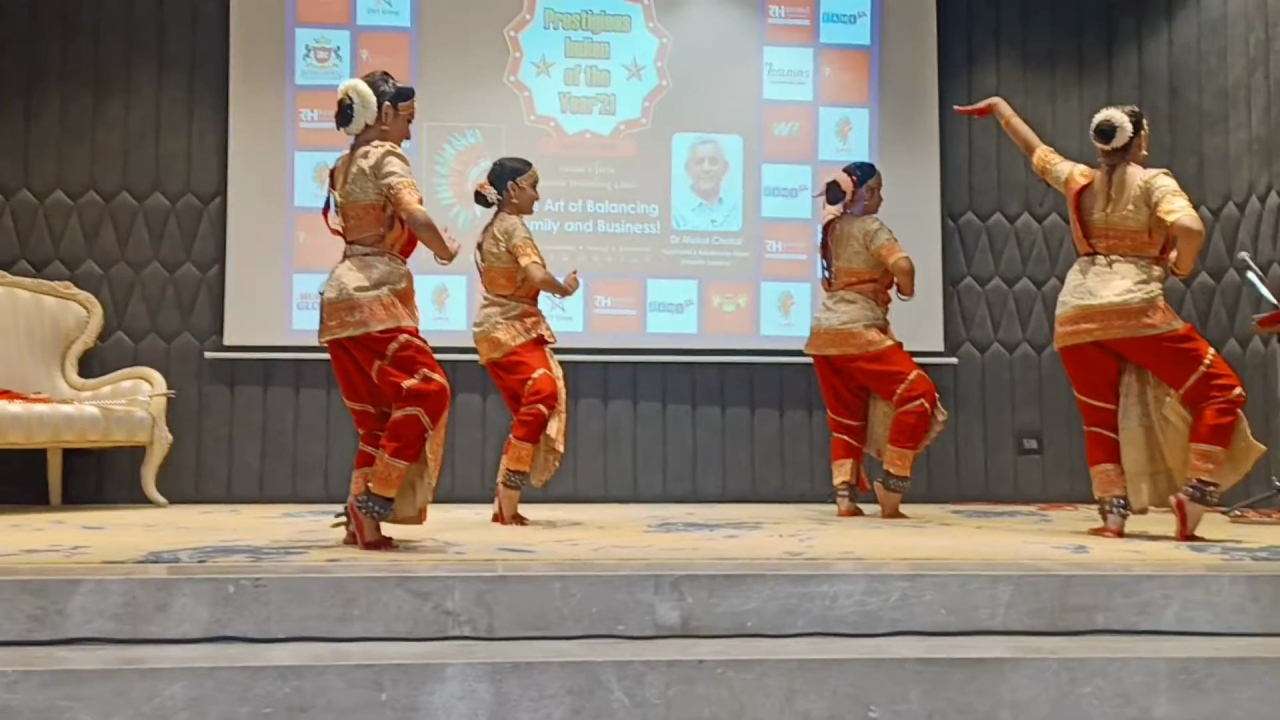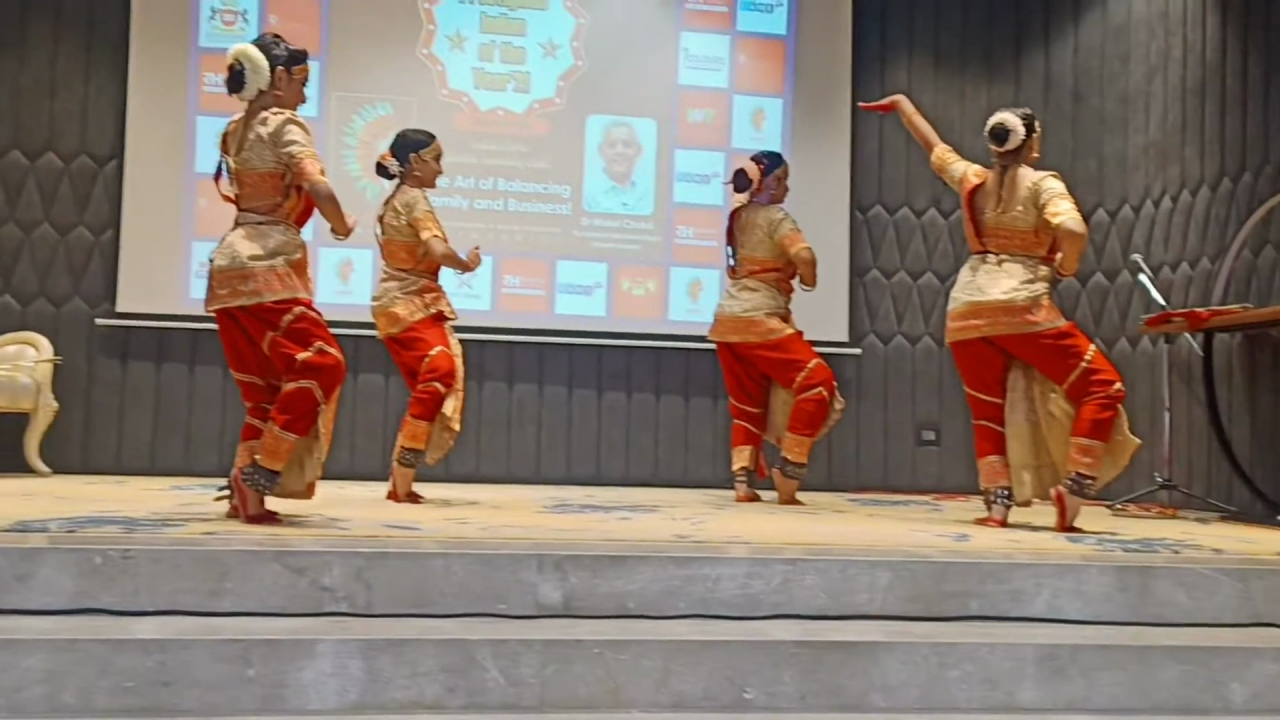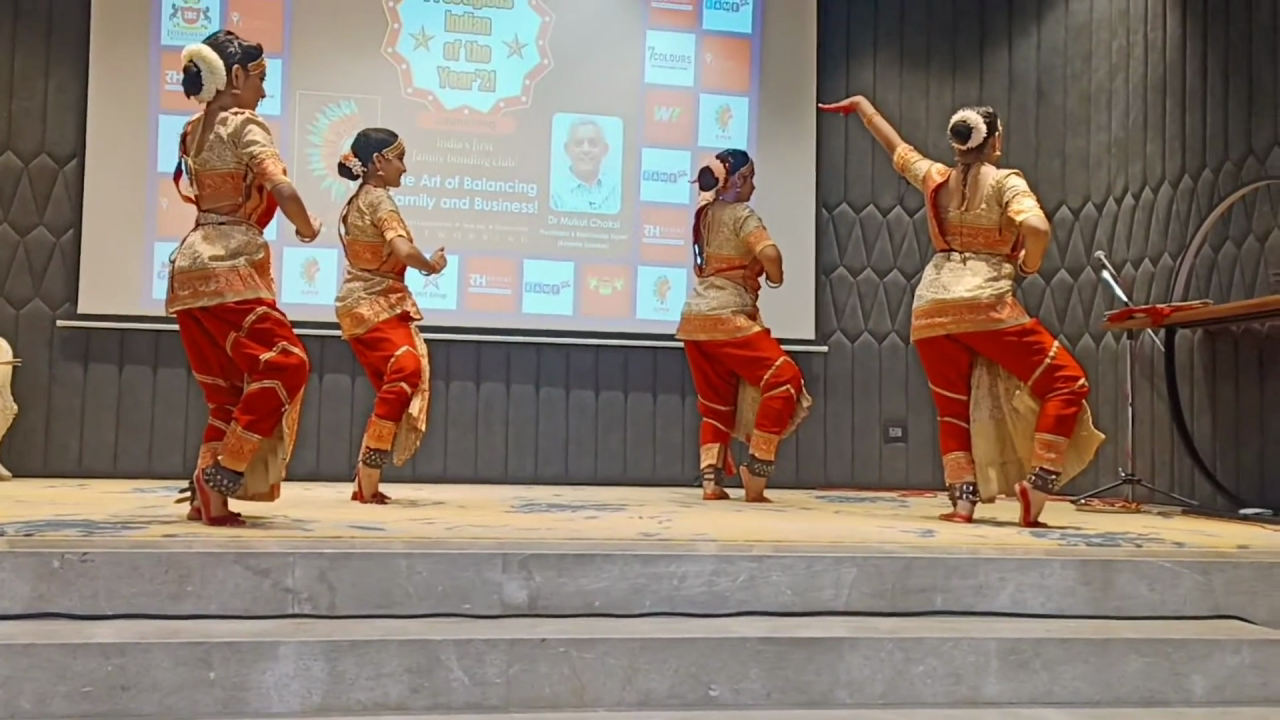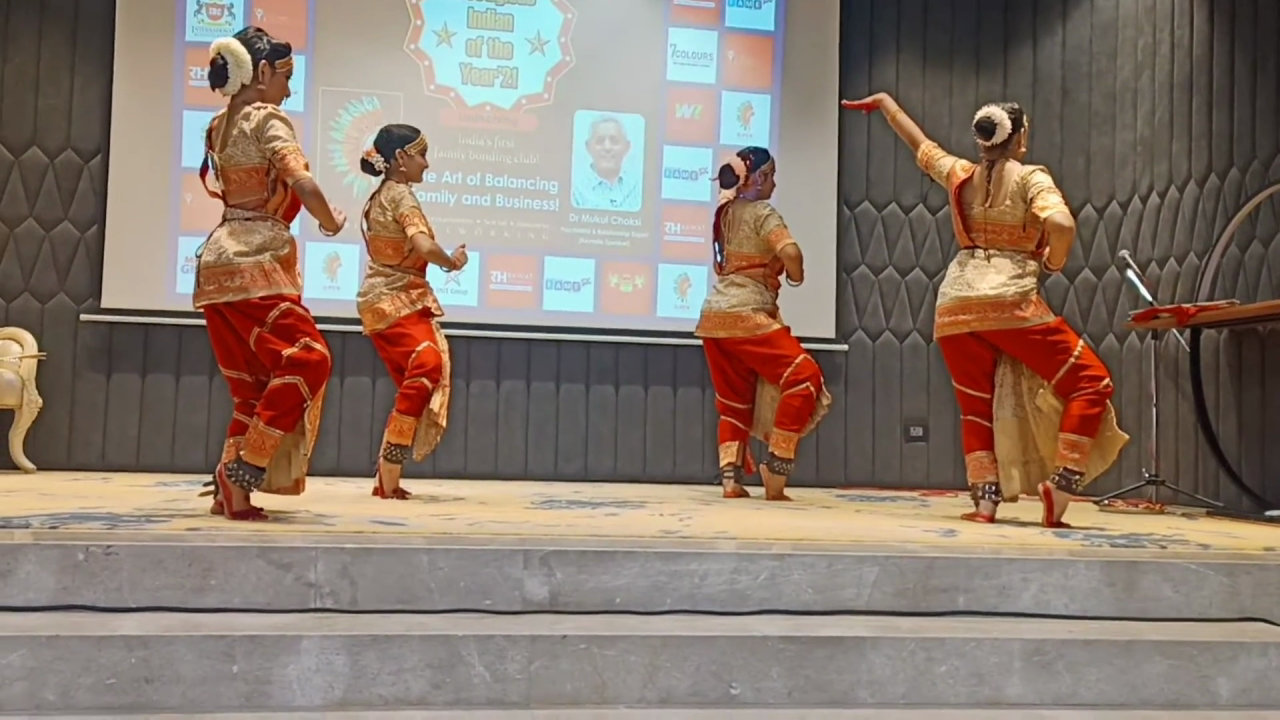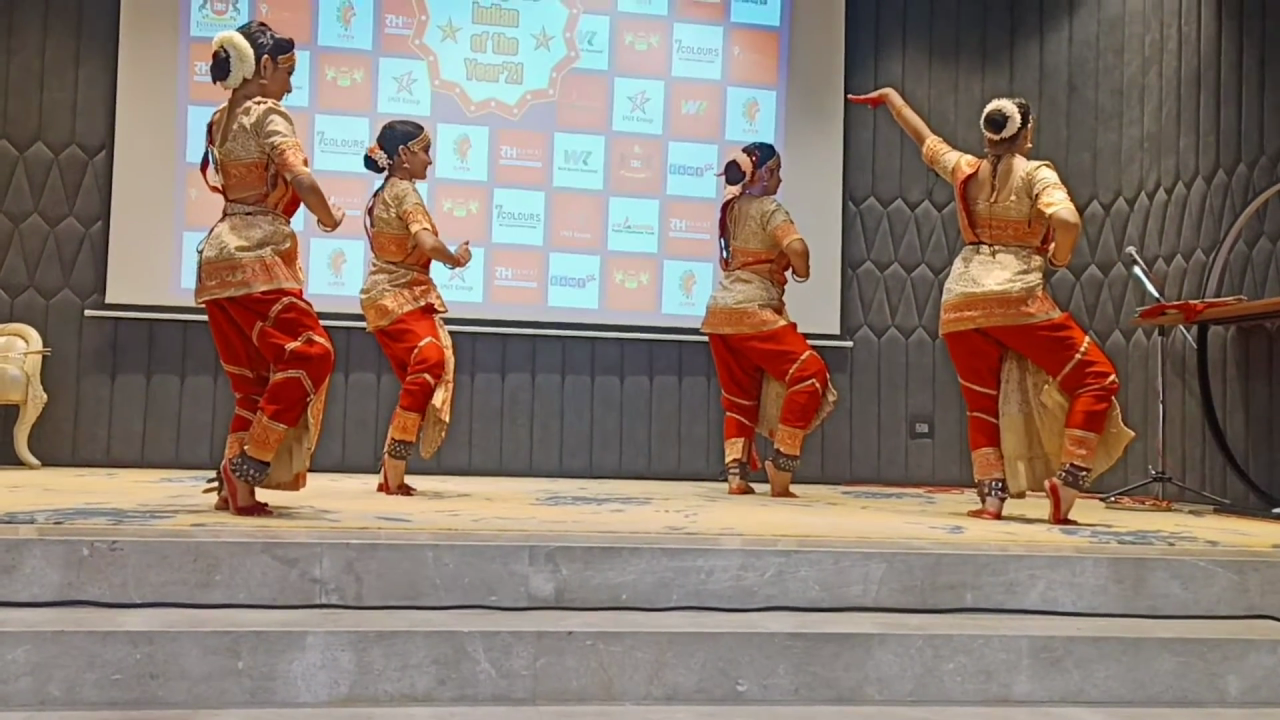
dt=1s
person 1, frame 1
left shoulder: (345, 164)
right shoulder: (385, 156)
right elbow: (415, 215)
right wrist: (445, 250)
left hip: (344, 297)
right hip: (374, 297)
left knee: (379, 413)
right knee: (427, 391)
left ankle: (360, 516)
right ankle: (372, 504)
person 1, frame 2
left shoulder: (236, 130)
right shoulder: (285, 125)
right elbow: (318, 187)
right wrist: (342, 225)
left hip: (232, 265)
right hip: (267, 266)
left knee: (265, 387)
right knee: (320, 365)
left ankle: (245, 490)
right ankle: (256, 477)
person 1, frame 3
left shoulder: (194, 130)
right shoulder: (245, 124)
right elbow: (282, 189)
right wrist: (308, 228)
left hip: (192, 265)
right hip: (229, 267)
left knee: (229, 389)
right knee: (286, 365)
left ankle: (208, 494)
right ankle: (220, 477)
person 1, frame 4
left shoulder: (220, 125)
right shoulder: (268, 119)
right elbow: (302, 183)
right wrist: (331, 222)
left hip: (219, 260)
right hip: (255, 263)
left knee: (253, 383)
right knee: (307, 360)
left ankle: (230, 489)
right ankle: (240, 473)
person 1, frame 5
left shoulder: (221, 119)
right shoulder: (268, 114)
right elbow: (301, 178)
right wrist: (329, 218)
left hip: (220, 256)
right hip: (256, 258)
left knee: (255, 378)
right knee: (310, 355)
left ankle: (236, 485)
right ankle: (245, 468)
person 2, frame 1
left shoulder: (1077, 180)
right shoulder: (1154, 182)
left elbow: (1035, 148)
right elbow: (1190, 228)
left wrist: (999, 106)
right wrist: (1181, 266)
left hip: (1076, 316)
right hip: (1135, 310)
left knee: (1100, 419)
right knee: (1221, 392)
left ankle: (1113, 514)
right ankle: (1193, 495)
person 2, frame 2
left shoulder: (971, 179)
right shoulder: (1043, 184)
left elbow: (933, 145)
right elbow: (1074, 231)
left wrist: (901, 102)
right wrist: (1065, 267)
left hip: (966, 310)
right hip: (1022, 307)
left knee: (987, 412)
right knee: (1103, 389)
left ankle: (996, 505)
right ankle: (1073, 487)
person 2, frame 3
left shoulder: (934, 178)
right shoulder: (1005, 182)
left elbow: (894, 145)
right elbow: (1037, 228)
left wrist: (861, 103)
right wrist: (1028, 265)
left hip: (931, 307)
right hip: (986, 304)
left knee: (954, 408)
right knee: (1067, 383)
left ankle: (963, 501)
right ankle: (1037, 483)
person 2, frame 4
left shoulder: (958, 174)
right shoulder: (1030, 178)
left elbow: (917, 141)
right elbow: (1062, 225)
left wrist: (884, 101)
right wrist: (1053, 262)
left hip: (955, 305)
right hip: (1010, 302)
left knee: (976, 407)
right knee: (1090, 383)
left ankle: (984, 501)
right ankle: (1060, 483)
person 2, frame 5
left shoulder: (964, 169)
right shoulder: (1036, 173)
left elbow: (923, 135)
right elbow: (1067, 221)
left wrist: (889, 95)
right wrist: (1058, 258)
left hip: (960, 301)
right hip: (1016, 298)
left knee: (982, 403)
right knee: (1097, 379)
left ankle: (991, 497)
right ankle: (1067, 479)
person 3, frame 1
left shoulder: (492, 228)
right shoulder: (513, 226)
right elbow: (538, 276)
right wrist: (565, 288)
left hip: (498, 330)
right hip: (511, 330)
left knee: (531, 408)
right knee: (542, 394)
left ankle: (505, 502)
right ankle: (509, 500)
person 3, frame 2
left shoulder: (394, 200)
right shoulder: (415, 199)
right elbow: (439, 250)
right wrist: (467, 264)
left hip: (399, 305)
right hip: (411, 306)
left knee: (430, 382)
right knee: (440, 371)
left ankle: (401, 479)
right ankle: (402, 479)
person 3, frame 3
left shoulder: (356, 201)
right shoulder: (379, 199)
right elbow: (405, 251)
right wrist: (431, 266)
left hip: (362, 305)
right hip: (376, 306)
left knee: (395, 383)
right knee: (406, 371)
left ankle: (367, 478)
right ankle: (368, 477)
person 3, frame 4
left shoulder: (378, 197)
right shoulder: (401, 196)
left elbow: (403, 250)
right elbow: (425, 247)
left wrist: (445, 260)
right wrist: (452, 262)
left hip: (382, 301)
right hip: (398, 302)
left knee: (416, 379)
right knee: (427, 366)
left ankle: (388, 475)
right ankle: (389, 473)
person 3, frame 5
left shoulder: (382, 194)
right shoulder: (405, 192)
right elbow: (429, 243)
left wrist: (448, 256)
right wrist: (455, 259)
left hip: (387, 297)
right hip: (401, 298)
left knee: (420, 375)
right knee: (429, 362)
left ankle: (392, 471)
right ankle: (393, 470)
person 4, frame 1
left shoulder: (833, 228)
right shoulder: (870, 227)
right elbow: (903, 266)
right wrist: (906, 289)
left hip: (824, 332)
right hip: (857, 331)
left knee: (846, 418)
right knee: (919, 395)
left ankle: (845, 497)
right ankle: (891, 490)
person 4, frame 2
left shoulder: (739, 216)
right shoulder: (775, 217)
right elbow: (805, 256)
right wrist: (809, 279)
left hip: (727, 319)
right hip: (760, 319)
left knee: (747, 404)
right knee: (818, 383)
left ankle: (742, 483)
right ankle: (787, 476)
person 4, frame 3
left shoulder: (706, 214)
right shoulder: (741, 214)
right elbow: (769, 253)
right wrist: (775, 276)
left hip: (694, 317)
right hip: (728, 317)
left knee: (716, 402)
right knee: (785, 380)
left ankle: (710, 481)
right ankle: (755, 475)
person 4, frame 4
left shoulder: (726, 212)
right shoulder: (762, 212)
right elbow: (790, 252)
right wrist: (796, 274)
left hip: (714, 315)
right hip: (748, 315)
left knee: (734, 399)
right knee: (804, 378)
left ankle: (731, 479)
right ankle: (775, 473)
person 4, frame 5
left shoulder: (732, 207)
right shoulder: (768, 208)
right elbow: (796, 247)
right wrist: (802, 270)
left hip: (720, 311)
right hip: (753, 311)
left knee: (739, 396)
right knee: (810, 375)
left ankle: (736, 475)
right ankle: (780, 471)
